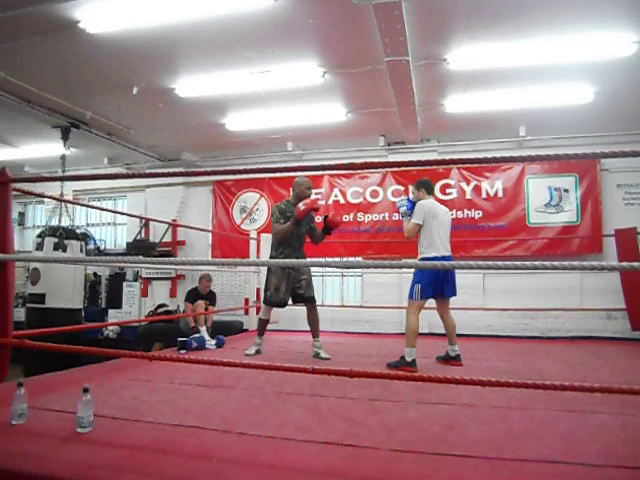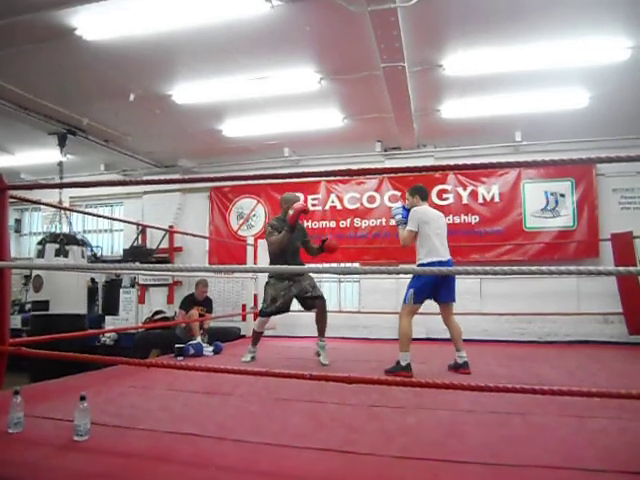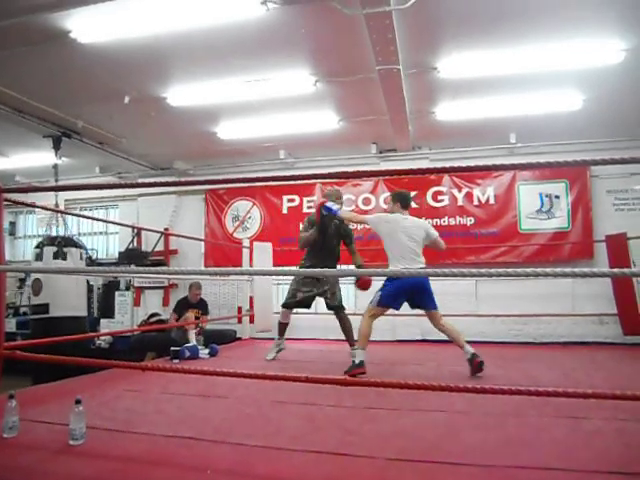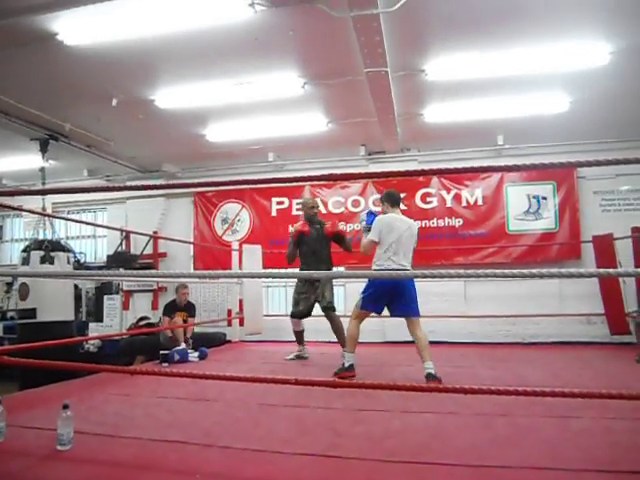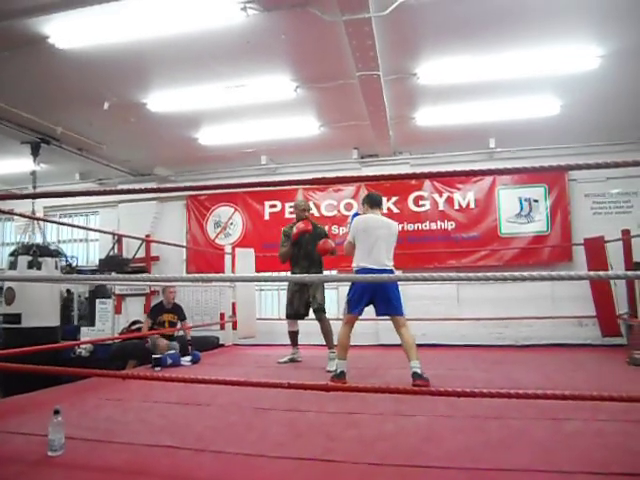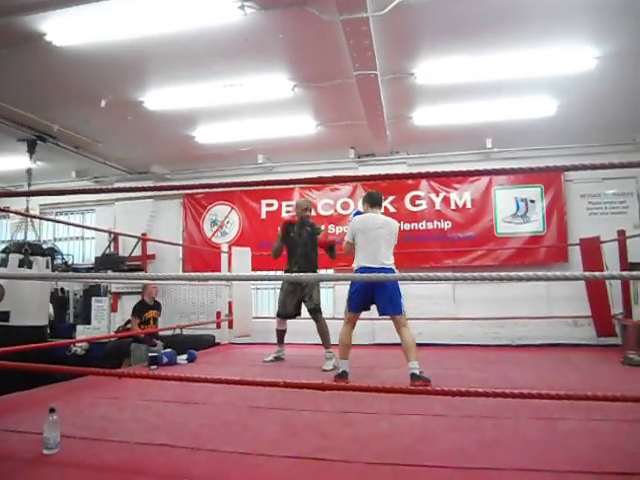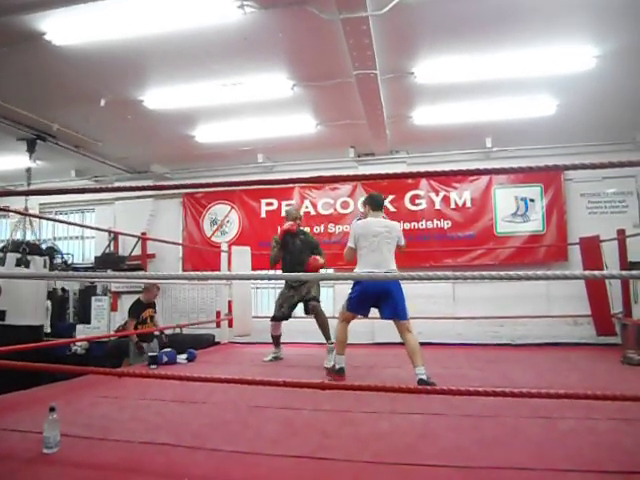
dt=0.4s
person 1, frame 1
left shoulder: (423, 205)
right shoulder: (445, 210)
left elbow: (409, 233)
left wrist: (405, 214)
left hip: (430, 262)
right hip: (446, 261)
left knee: (413, 310)
right knee: (444, 310)
left ankle: (409, 359)
right ankle: (453, 354)
person 1, frame 2
left shoulder: (416, 212)
right shoulder: (439, 215)
left elbow: (405, 240)
left wrist: (399, 222)
left hip: (428, 268)
right hip: (446, 265)
left knee: (406, 315)
right knee: (448, 317)
left ankle: (404, 364)
right ankle: (461, 360)
person 1, frame 3
left shoulder: (385, 219)
right shoulder: (422, 224)
left elbow: (355, 218)
right elbow: (441, 246)
left wrist: (336, 210)
left hip: (399, 279)
right hip: (420, 278)
left knee: (369, 316)
right knee: (438, 321)
left ankle: (359, 362)
right ankle: (471, 355)
person 1, frame 4
left shoulder: (381, 220)
right shoulder: (413, 225)
left elbow: (365, 249)
left wrist: (366, 229)
left hip: (381, 277)
right hip: (404, 278)
left knee: (356, 318)
right knee: (415, 327)
left ankle: (348, 365)
right ankle: (430, 372)
person 1, frame 5
left shoulder: (359, 221)
right shoulder: (393, 225)
left elbow: (347, 250)
left hip: (363, 276)
right hip: (386, 276)
left knee: (347, 324)
right knee: (402, 325)
left ankle: (340, 372)
right ankle: (416, 372)
person 1, frame 6
left shoulder: (357, 220)
right shoulder: (393, 224)
left elbow: (346, 250)
left hip: (363, 275)
right hip: (386, 275)
left knee: (348, 323)
right knee: (402, 325)
left ankle: (343, 372)
right ankle: (415, 372)
person 1, frame 7
left shoulder: (358, 226)
right shoulder: (395, 227)
left elbow: (348, 256)
left hip: (365, 281)
right hip: (389, 282)
left knee: (343, 321)
right knee: (406, 330)
left ankle: (338, 368)
right ankle: (422, 377)
person 2, frame 1
left shoulder: (308, 212)
right shoulder: (280, 208)
left elbow: (316, 239)
right elbow: (277, 235)
left wrist: (327, 229)
right wrist: (296, 219)
left knee: (311, 303)
right knee: (268, 303)
left ankle: (317, 346)
right ankle: (258, 343)
person 2, frame 2
left shoulder: (300, 227)
right shoulder: (274, 224)
left elbow: (310, 250)
right elbow: (273, 249)
left wrist: (322, 247)
right wrist: (289, 227)
left hip: (299, 275)
right hip: (279, 278)
left knee: (320, 302)
right knee: (264, 315)
left ankle: (321, 347)
right ankle: (251, 350)
person 2, frame 3
left shoulder: (342, 225)
right shoulder: (311, 220)
left elbow: (352, 250)
right elbow: (302, 244)
left wrist: (361, 268)
right wrist: (319, 225)
left knee: (339, 311)
right knee: (287, 307)
left ankle: (354, 350)
right ankle: (279, 343)
person 2, frame 4
left shoulder: (326, 227)
right shoulder: (297, 231)
left elbow: (348, 248)
right elbow: (289, 260)
left wrist: (341, 235)
right wrist: (294, 242)
left hip: (323, 277)
right hip: (305, 278)
left knee: (330, 313)
right knee: (296, 317)
right ankle: (302, 349)
person 2, frame 5
left shoulder: (318, 229)
right shoulder: (288, 231)
left elbow: (332, 251)
right elbow: (282, 257)
left wrist: (331, 248)
right wrist: (293, 241)
left hip: (314, 276)
right hip: (296, 277)
left knee: (320, 314)
right knee: (291, 316)
left ankle: (333, 355)
right ankle: (295, 352)
person 2, frame 6
left shoulder: (315, 230)
right shoulder: (287, 228)
left elbow: (333, 256)
right elbow: (275, 254)
left wrist: (331, 246)
right wrist: (283, 235)
left knee: (316, 314)
right knee: (281, 315)
left ankle: (330, 355)
right ankle: (280, 351)
person 2, frame 7
left shoulder: (309, 238)
right shoulder: (280, 239)
left elbow: (321, 257)
right elbow: (273, 262)
left wrist: (320, 262)
right wrist: (281, 242)
left hip: (309, 282)
right hip: (291, 284)
left knee: (314, 307)
right knee: (276, 319)
left ankle: (330, 347)
right ankle: (277, 351)
